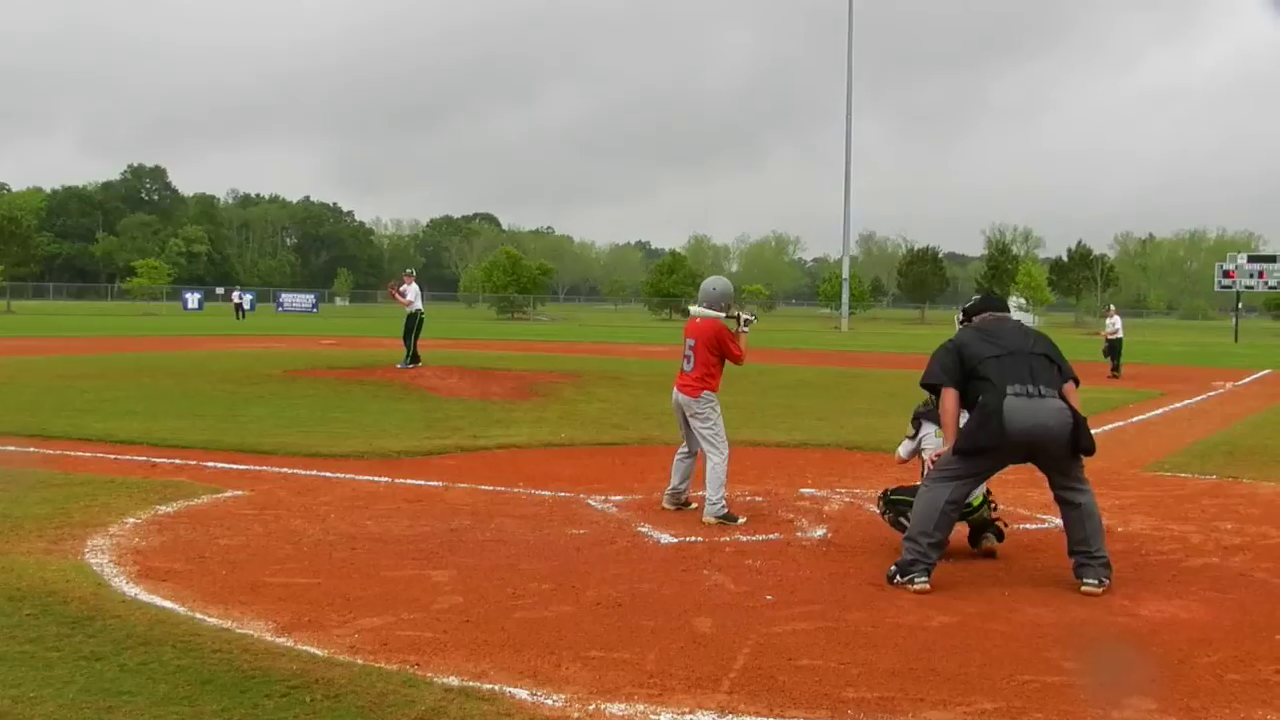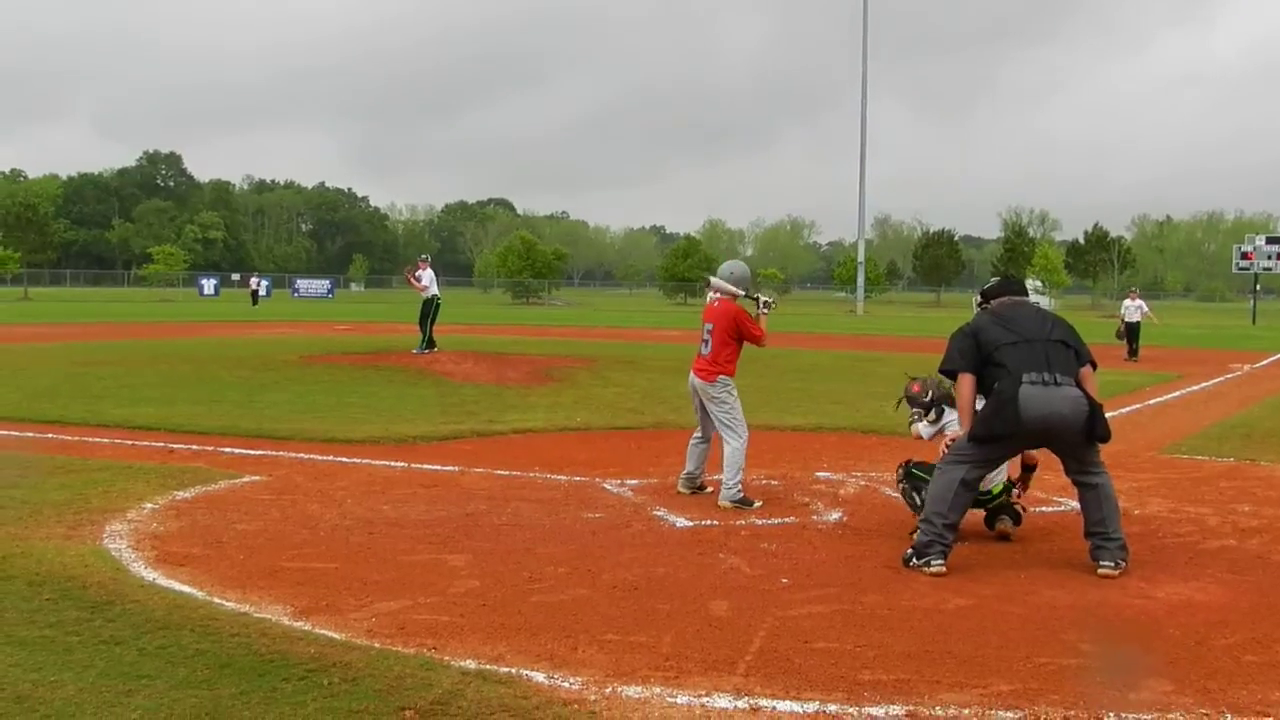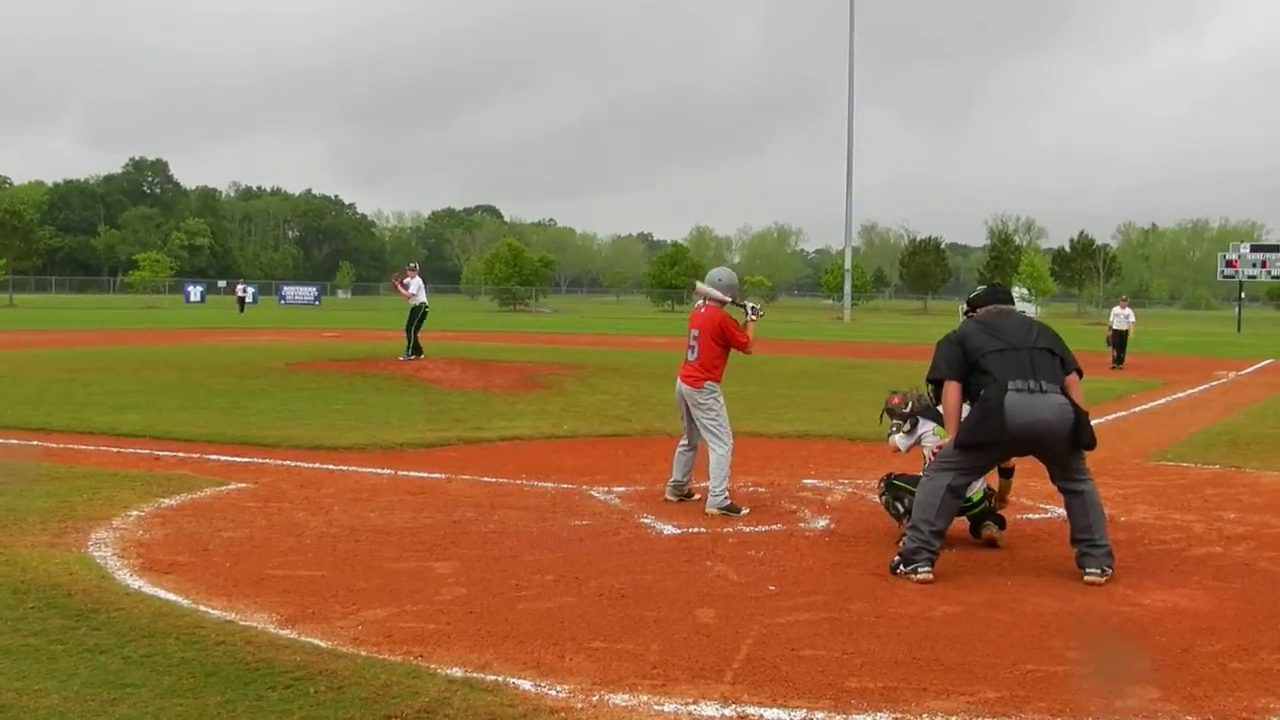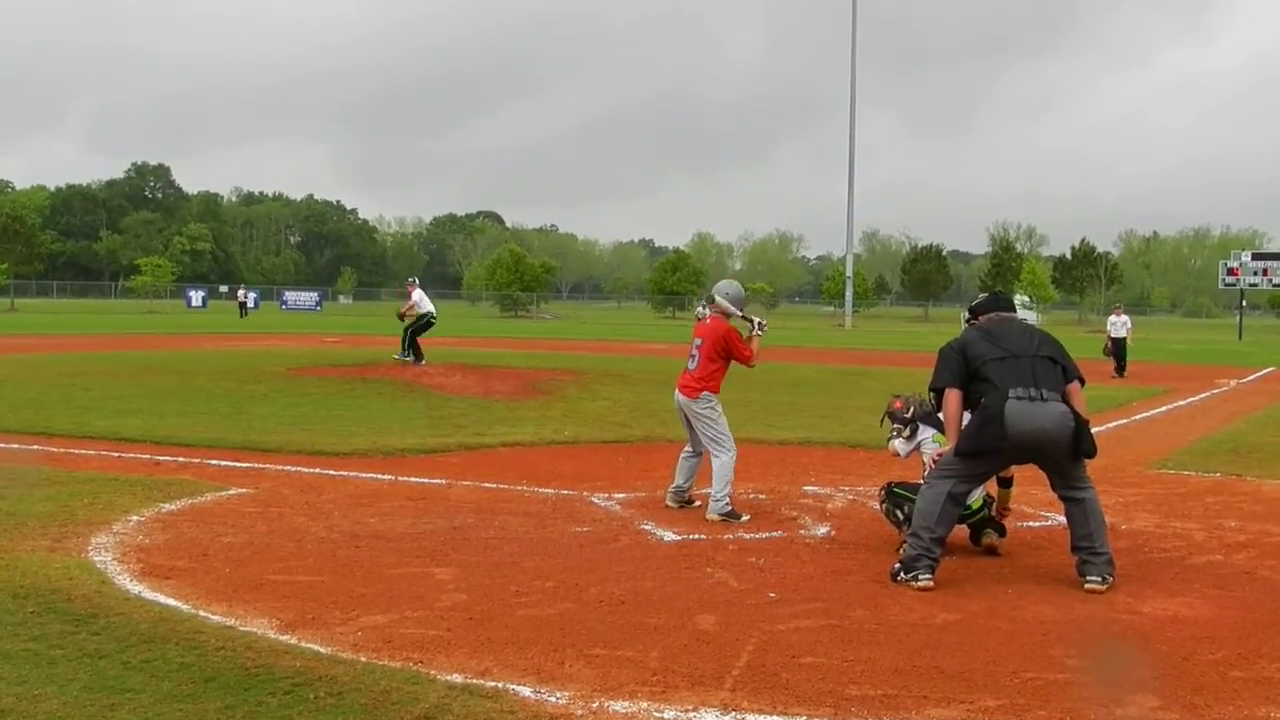
dt=0.7s
person 1, frame 1
left shoulder: (960, 341)
right shoulder: (1038, 337)
left elbow: (949, 393)
right elbow: (1069, 386)
left wrist: (950, 446)
right wrist: (1075, 434)
left hip: (1003, 413)
right hip: (1055, 413)
left knee: (941, 482)
right knee: (1075, 489)
left ankle: (913, 569)
right ankle: (1094, 571)
person 1, frame 2
left shoulder: (977, 325)
right shoulder: (1056, 322)
left elbow: (966, 378)
right elbow: (1086, 371)
left wrist: (965, 430)
right wrist: (1092, 420)
left hip: (1017, 401)
right hip: (1070, 401)
left knee: (955, 465)
right knee: (1092, 473)
left ankle: (930, 552)
right ankle: (1110, 554)
person 1, frame 3
left shoulder: (964, 333)
right shoulder: (1042, 329)
left elbow: (951, 386)
right elbow: (1071, 379)
left wrist: (952, 438)
right wrist: (1079, 428)
left hip: (1002, 408)
right hip: (1055, 408)
left knee: (942, 474)
right knee: (1077, 480)
left ankle: (916, 559)
right ankle: (1097, 562)
person 1, frame 4
left shoulder: (965, 341)
right shoulder: (1044, 338)
left elbow: (953, 393)
right elbow: (1073, 387)
left wrist: (952, 445)
right wrist: (1080, 437)
left hip: (1003, 416)
right hip: (1056, 416)
left knee: (943, 481)
right knee: (1078, 488)
left ankle: (917, 566)
right ankle: (1098, 570)
person 2, frame 1
left shoulder: (692, 322)
right shoulder: (718, 327)
right elbow: (739, 358)
left wrist: (736, 327)
right wrist: (743, 329)
left hip: (681, 392)
right hip: (700, 397)
left knee: (690, 447)
right knee: (717, 452)
left ankle: (674, 496)
right ankle: (715, 509)
person 2, frame 2
left shoulder: (710, 307)
right shoulder: (736, 311)
right elbow: (761, 340)
left wrist: (757, 313)
right wrist: (763, 312)
left hip: (697, 376)
right hip: (717, 381)
left knee: (704, 431)
right knee: (736, 436)
left ankle: (690, 480)
right ankle: (731, 493)
person 2, frame 3
left shoulder: (697, 313)
right shoulder: (722, 317)
right elbow: (747, 346)
left wrist: (745, 319)
right wrist: (751, 318)
left hip: (684, 383)
right hip: (704, 387)
left knee: (691, 439)
right knee: (721, 443)
left ankle: (676, 488)
right ankle: (718, 501)
person 2, frame 4
left shoulder: (702, 324)
right shoulder: (726, 330)
right elbow: (750, 361)
left wrist: (750, 335)
right wrist: (757, 334)
left hip: (683, 392)
right hip: (701, 397)
left knee: (696, 446)
right knee: (725, 451)
left ankle: (678, 494)
right ankle: (720, 506)
